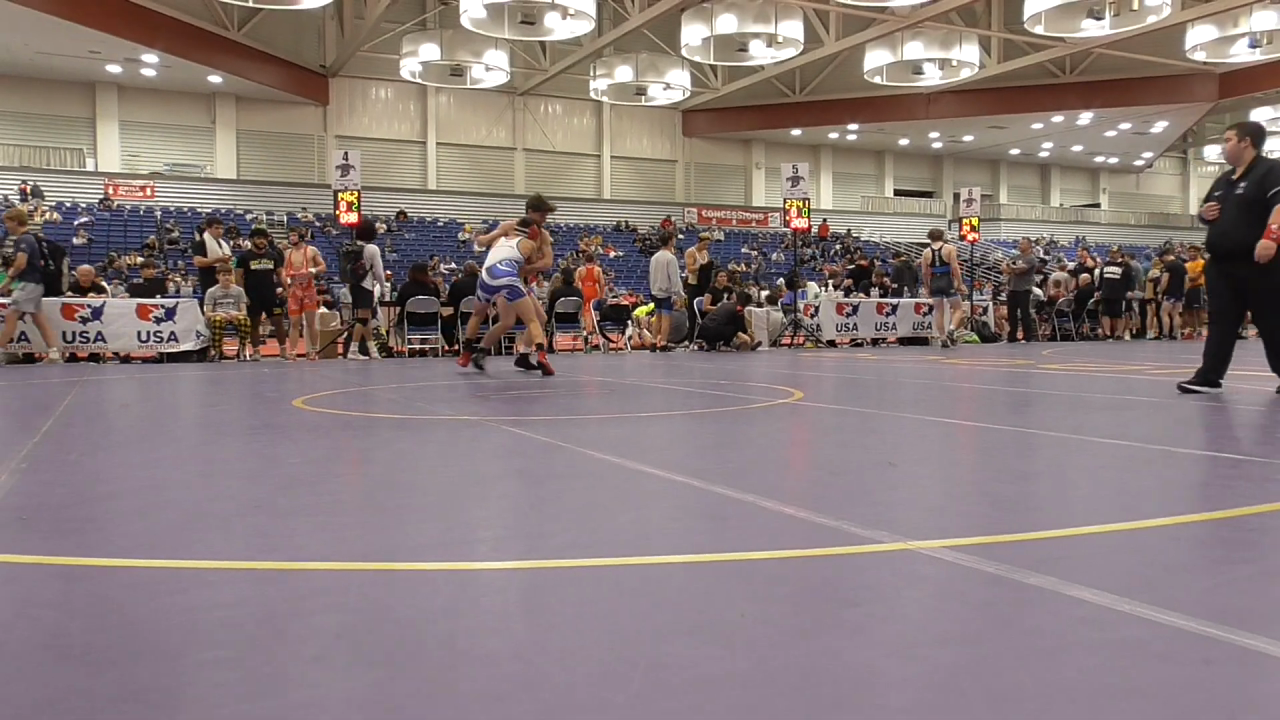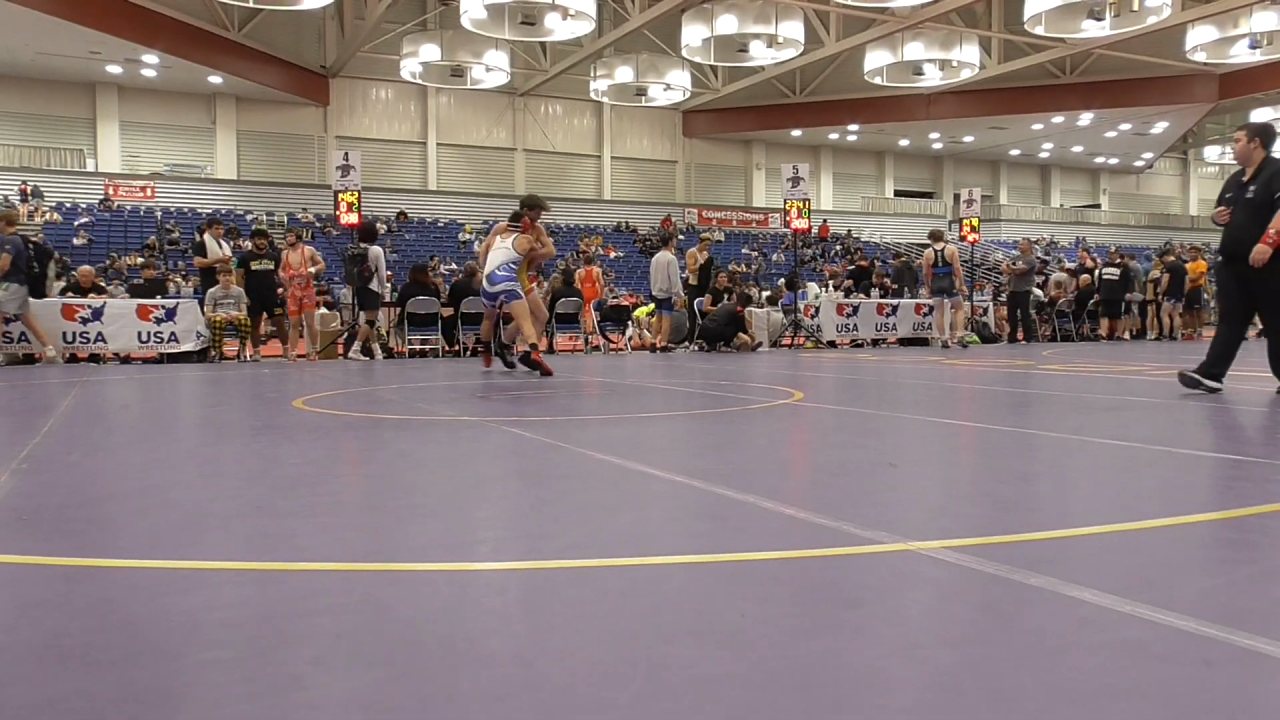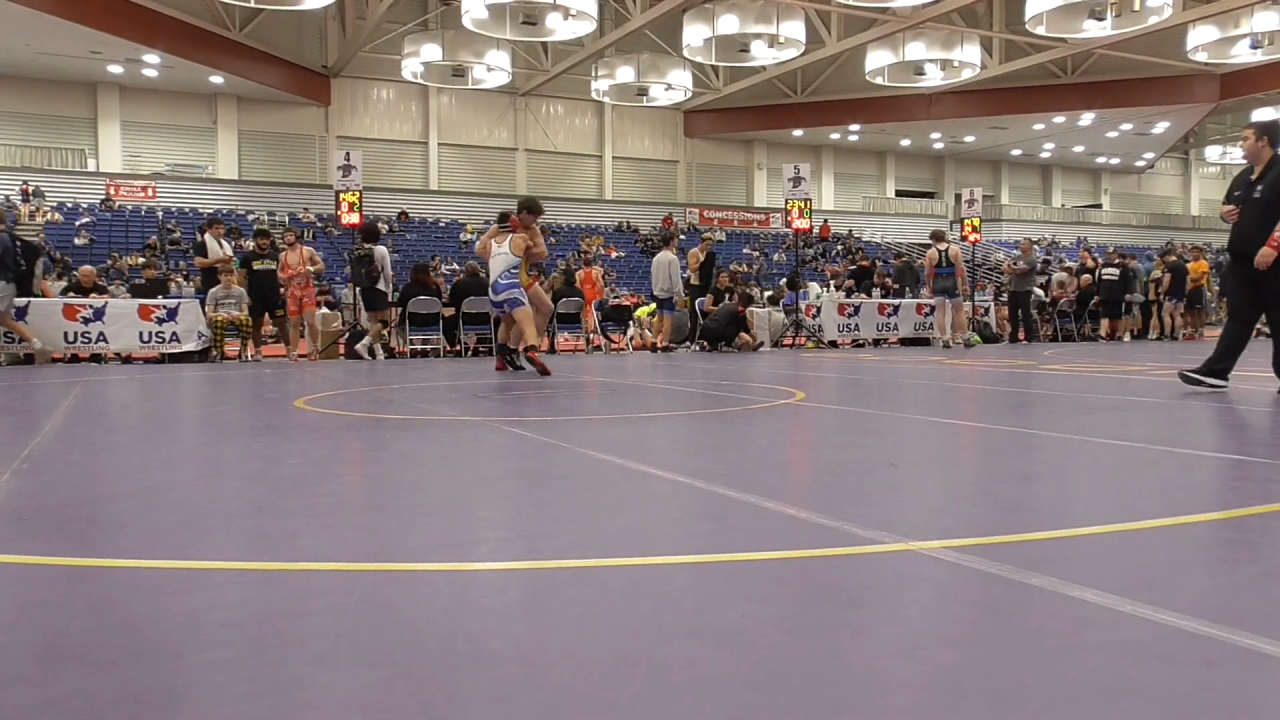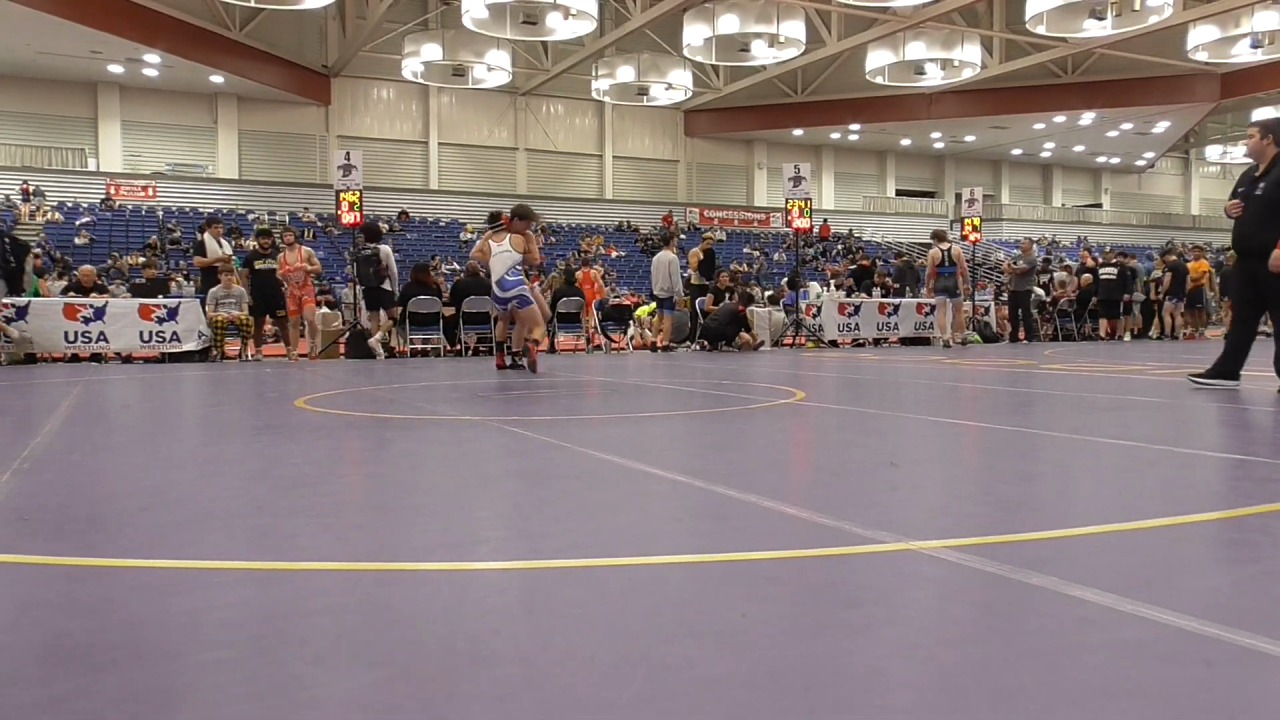
dt=0.1s
person 1, frame 1
right shoulder: (1222, 181)
right elbow: (1206, 210)
right wrist: (1204, 213)
right hip: (1222, 264)
right knee: (1221, 320)
right ankle: (1209, 377)
person 1, frame 2
right shoulder: (1234, 181)
right elbow: (1222, 210)
right wrist: (1218, 216)
right hip: (1235, 264)
right knee: (1229, 320)
right ankle: (1211, 374)
person 1, frame 3
right shoulder: (1242, 178)
right elbow: (1229, 207)
right wrist: (1226, 214)
right hip: (1243, 263)
right knee: (1238, 318)
right ankle: (1215, 372)
person 1, frame 4
right shoulder: (1248, 176)
right elbow: (1245, 211)
right wrist: (1231, 210)
right hip: (1248, 260)
right knee: (1242, 317)
right ankle: (1226, 371)
